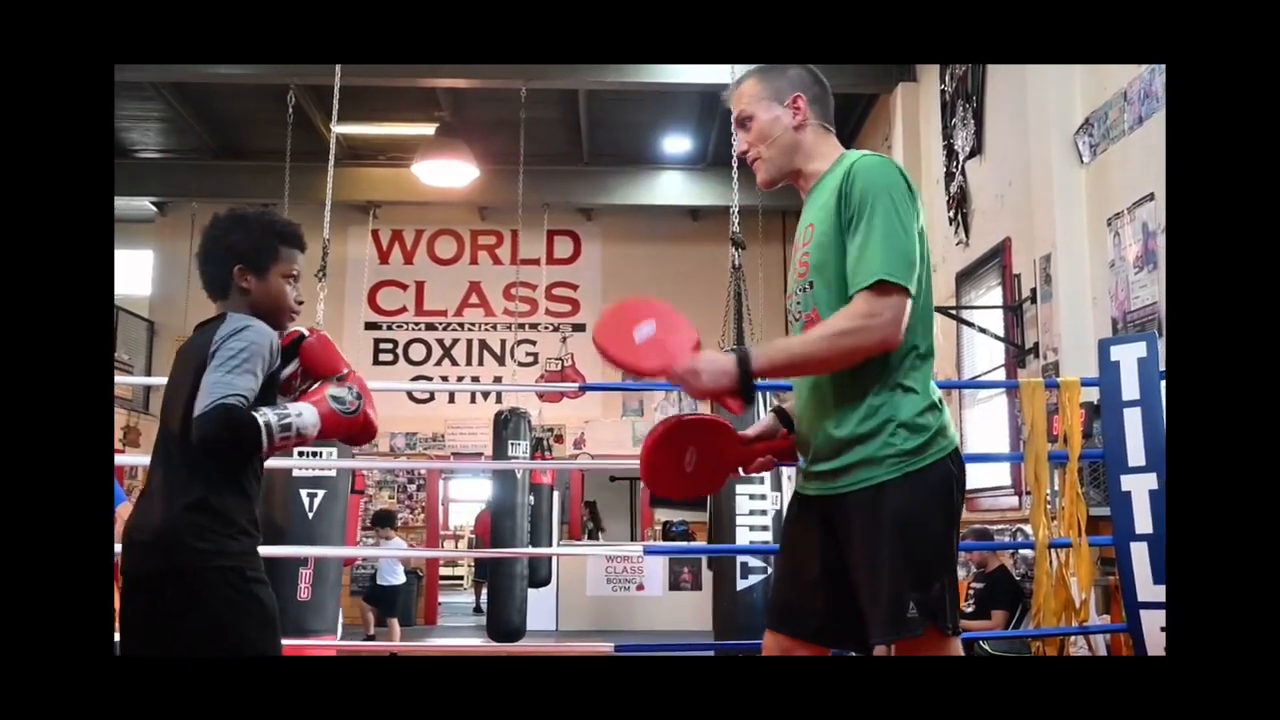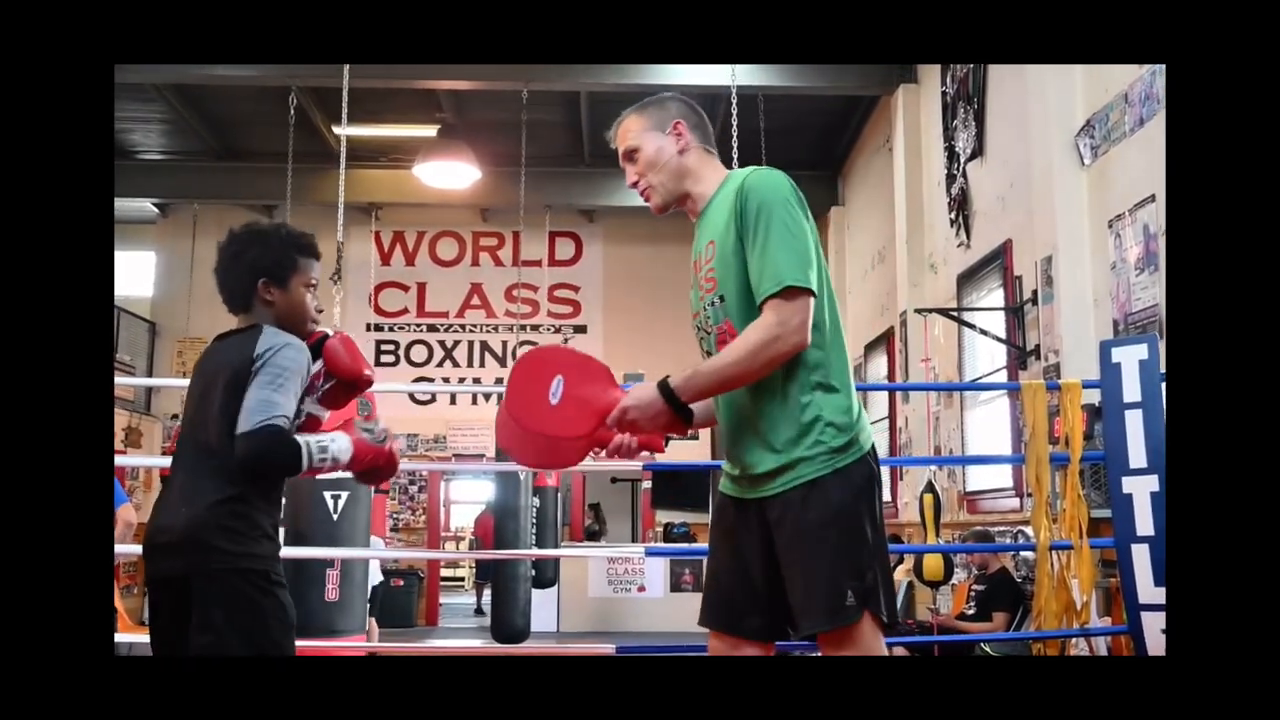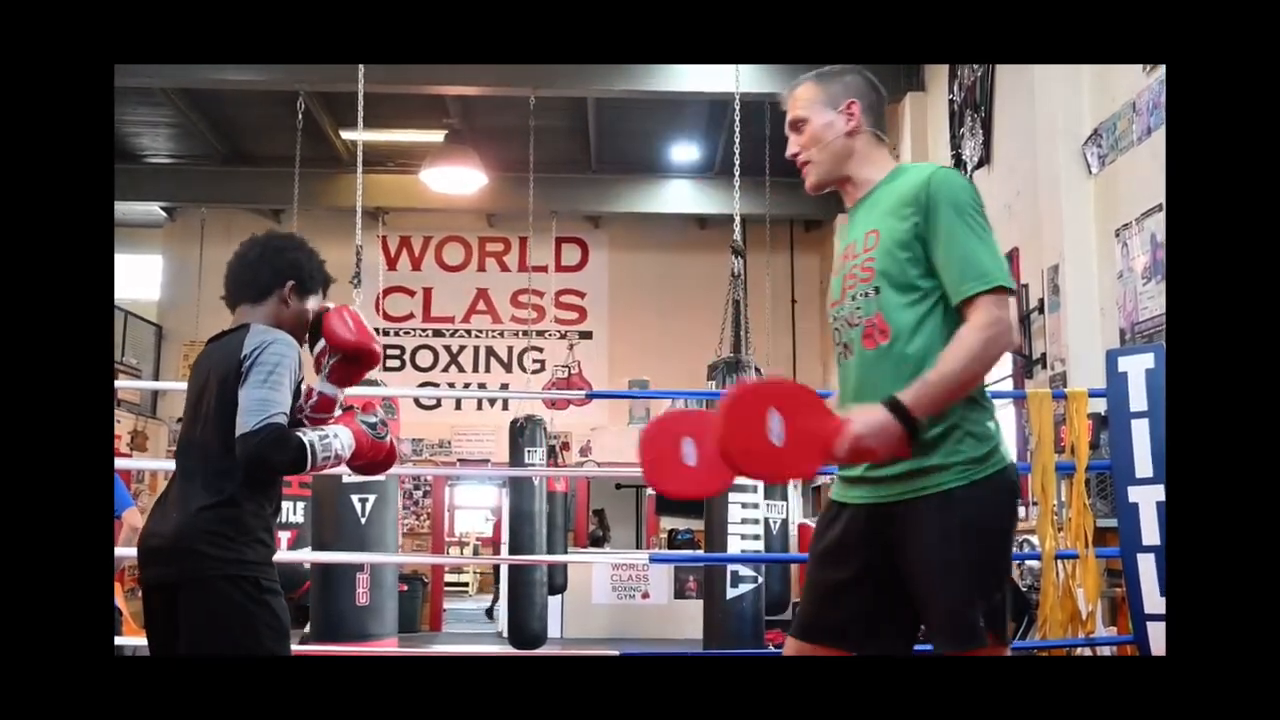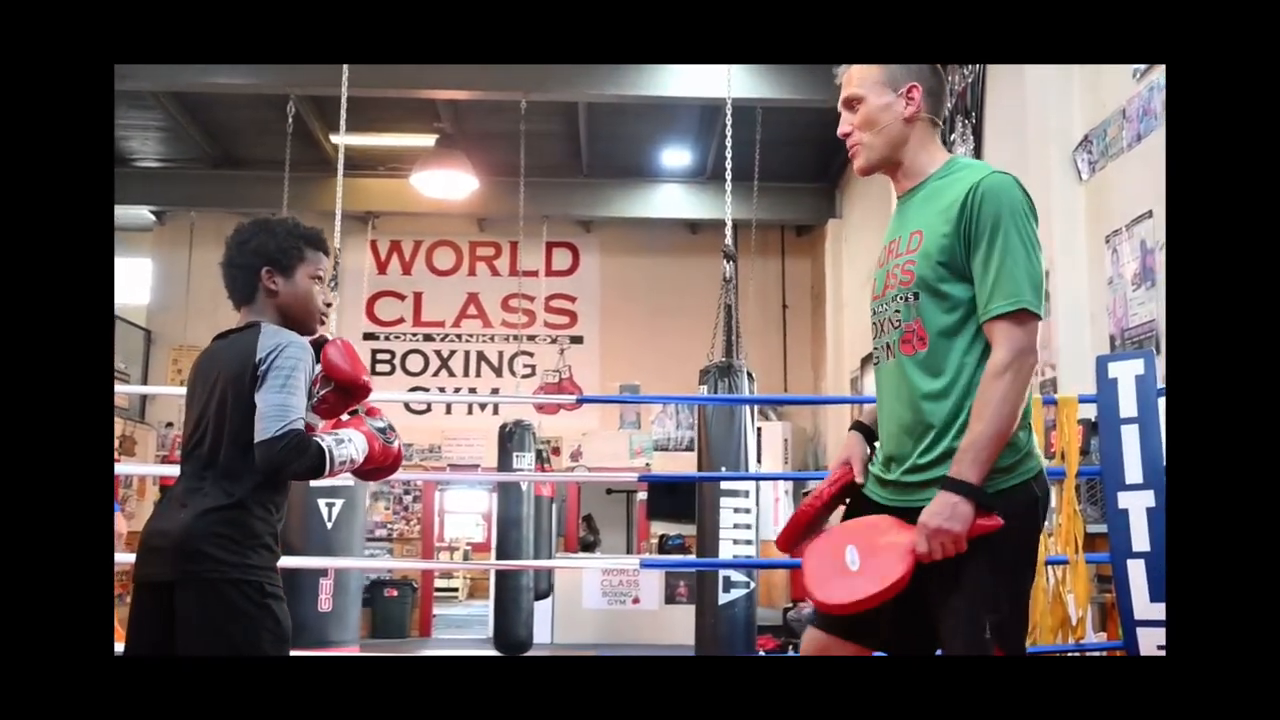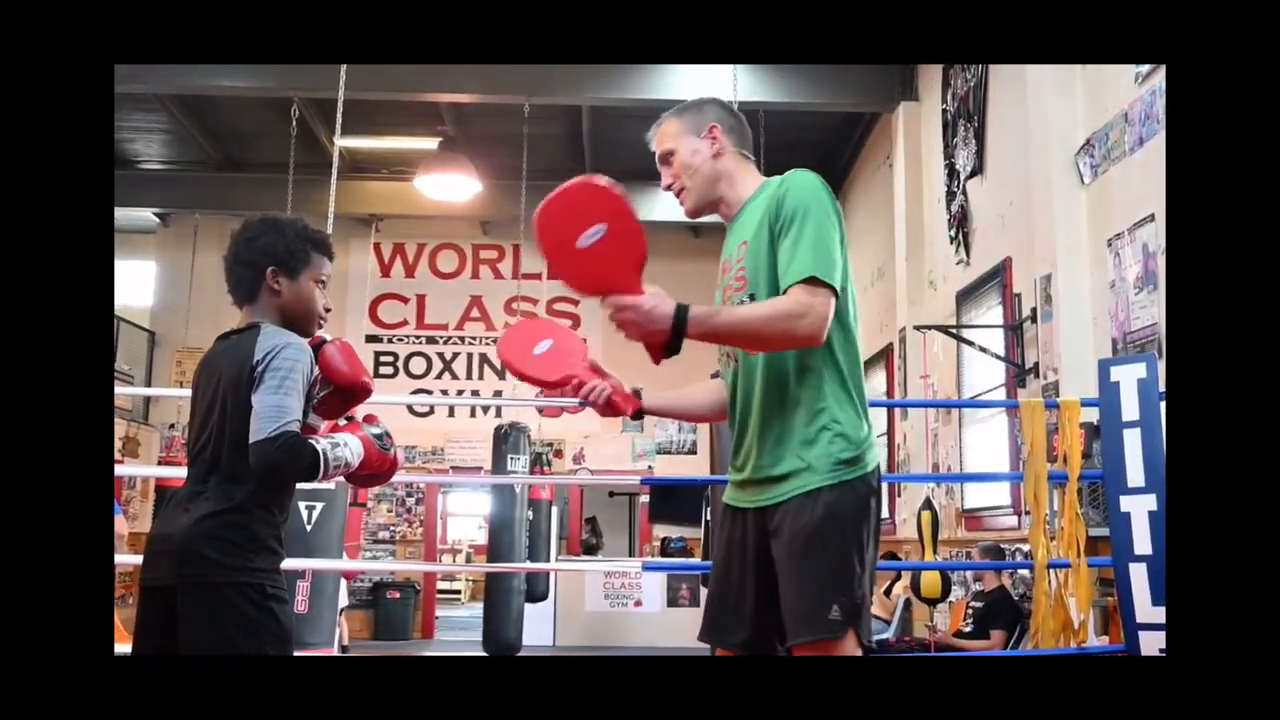
dt=1s
person 1, frame 1
left shoulder: (867, 176)
right shoulder: (816, 208)
left elbow: (879, 321)
left wrist: (743, 366)
right wrist: (783, 421)
left hip: (896, 466)
right hip: (826, 476)
left knee: (924, 643)
right knee: (787, 644)
person 1, frame 2
left shoulder: (759, 189)
right shoulder: (707, 235)
left elbow: (788, 329)
left wrist: (668, 395)
right wrist: (661, 423)
left hip: (818, 465)
right hip: (747, 480)
left knee: (849, 638)
right knee: (733, 642)
person 1, frame 3
left shoulder: (933, 188)
right shoulder: (854, 230)
left elbow: (994, 324)
left wrist: (899, 415)
left hip: (951, 482)
right hip: (862, 492)
left knee: (971, 648)
right knee: (809, 649)
person 1, frame 4
left shoulder: (985, 192)
right shoulder: (905, 216)
left elbow: (1014, 351)
left wrist: (962, 487)
right wrist: (865, 429)
left hip: (976, 496)
right hip: (887, 492)
right knee: (826, 644)
person 1, frame 5
left shoulder: (795, 192)
right shoulder: (737, 239)
left elbow: (808, 317)
left wrist: (678, 323)
right wrist: (633, 401)
left hip: (821, 477)
right hip: (750, 490)
left knee: (825, 647)
right knee: (734, 648)
person 2, frame 1
left shoulder: (199, 342)
right shoulder: (250, 333)
right elbow: (219, 426)
left wrist: (288, 386)
right wrist: (318, 414)
left hip: (150, 538)
right hip: (210, 545)
person 2, frame 2
left shoulder: (216, 355)
right shoulder: (282, 347)
right elbow: (261, 449)
left wrist: (318, 401)
right wrist: (348, 444)
left hip: (171, 541)
right hip: (230, 548)
person 2, frame 3
left shoulder: (213, 354)
right shoulder: (273, 344)
right elbow: (263, 448)
left wrist: (332, 382)
right wrist: (348, 437)
left hip: (166, 544)
right hip: (224, 554)
person 2, frame 4
left shoulder: (213, 354)
right shoulder: (285, 346)
right elbow: (279, 452)
left wrist: (313, 411)
right wrist: (357, 442)
left hip: (165, 543)
right hip: (228, 554)
person 2, frame 5
left shoulder: (218, 354)
right shoulder: (285, 348)
right elbow: (274, 454)
left wrist: (316, 411)
right wrist: (353, 446)
left hip: (172, 546)
right hip: (231, 556)
